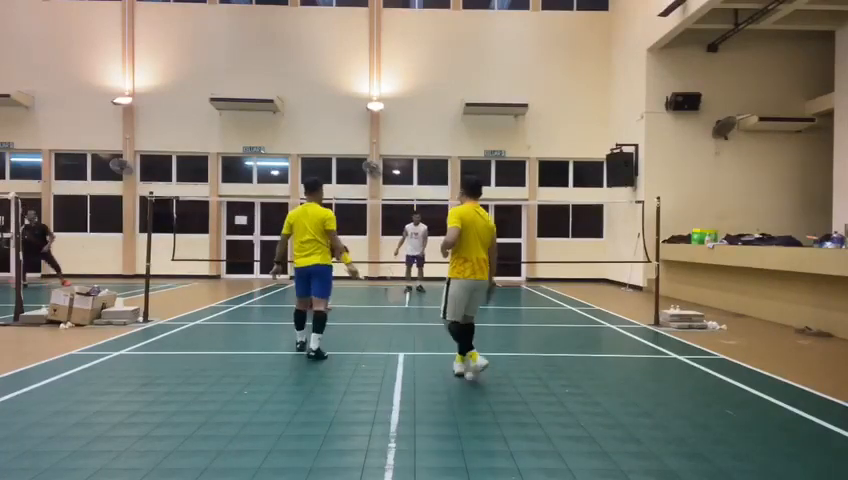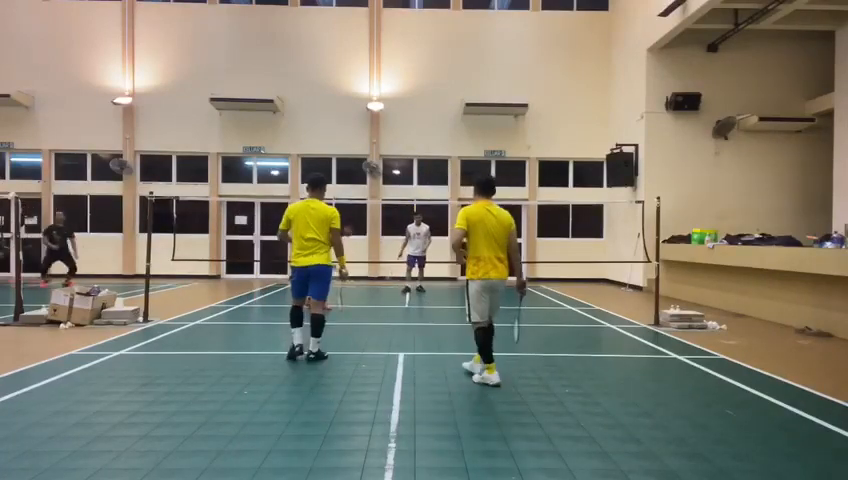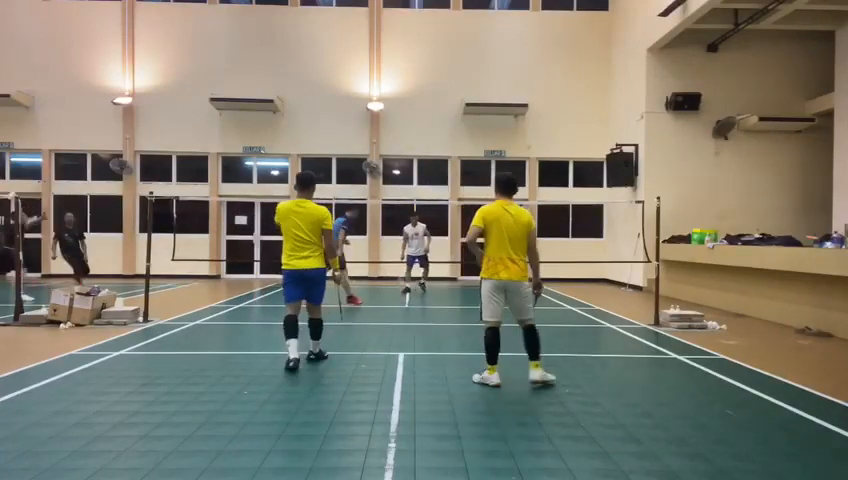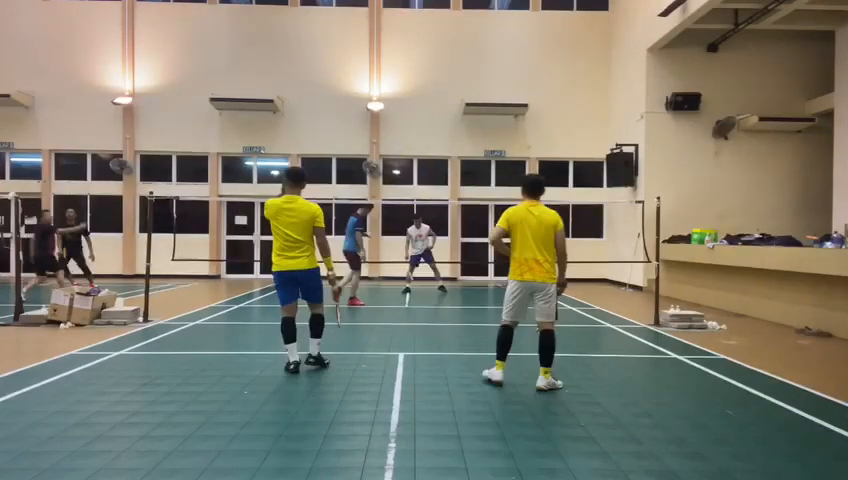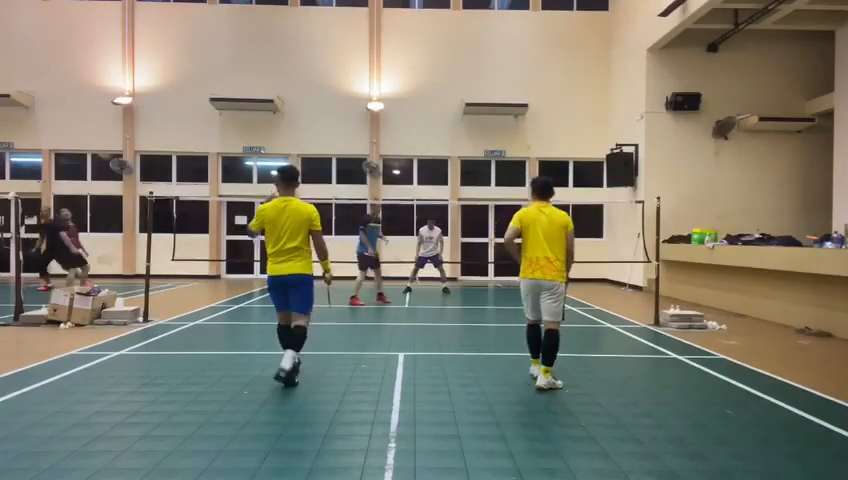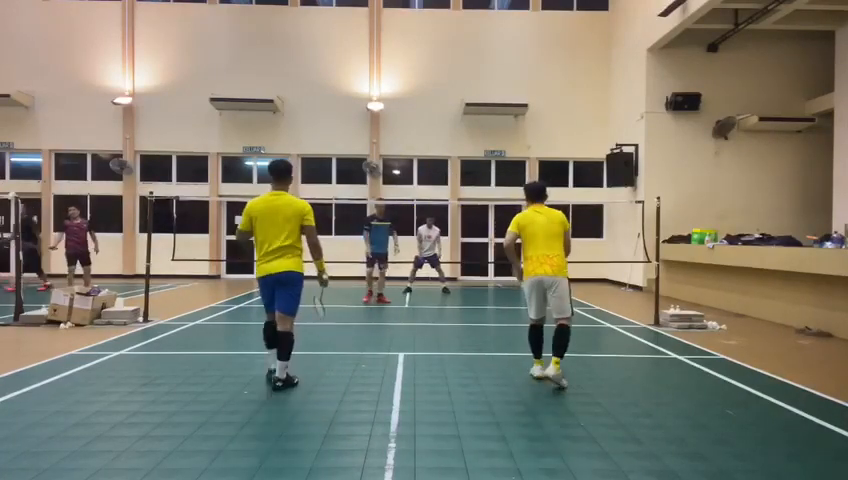
dt=0.3s
person 1, frame 1
left shoulder: (457, 212)
right shoulder: (488, 218)
left elbow: (450, 239)
right elbow: (492, 253)
left wrist: (444, 249)
right wrist: (491, 279)
left hip: (461, 276)
right hip: (481, 277)
left knee: (452, 321)
right knee: (467, 320)
left ankle: (474, 358)
right ankle: (461, 362)
person 1, frame 2
left shoulder: (467, 212)
right shoulder: (505, 216)
left elbow: (455, 242)
right elbow: (514, 250)
left wrist: (460, 255)
right wrist: (519, 277)
left hip: (478, 276)
right hip: (500, 276)
left knee: (480, 324)
right knee: (487, 321)
left ankle: (490, 372)
right ankle: (479, 362)
person 1, frame 3
left shoulder: (485, 212)
right shoulder: (526, 215)
left elbow: (470, 239)
right elbow: (532, 251)
left wrist: (479, 254)
right wrist: (537, 278)
left hip: (493, 277)
right hip: (519, 277)
left knee: (491, 325)
right knee: (527, 323)
left ankle: (491, 373)
right ankle: (537, 370)
person 1, frame 4
left shoulder: (511, 213)
right shoulder: (553, 216)
left elbow: (494, 239)
right elbow: (561, 251)
left wrist: (510, 253)
right wrist: (562, 276)
left hip: (519, 278)
right hip: (546, 279)
left knee: (508, 323)
right knee: (546, 327)
left ankle: (498, 370)
right ankle: (545, 377)
person 1, frame 5
left shoulder: (523, 214)
right shoulder: (563, 217)
left elbow: (507, 240)
right elbow: (570, 252)
left wrist: (520, 259)
right wrist: (565, 272)
left hip: (529, 276)
right hip: (554, 277)
left knee: (533, 321)
right knee: (552, 325)
left ankle: (536, 365)
right ankle: (545, 375)
person 1, frame 6
left shoulder: (520, 218)
right shoulder: (559, 216)
left elbow: (508, 244)
right elbow: (567, 248)
left wrist: (516, 267)
left hip: (532, 275)
right hip: (557, 274)
left knee: (536, 321)
right knee: (563, 320)
left ankle: (538, 366)
right ankle: (555, 365)
person 2, frame 1
left shoulder: (293, 214)
right shoulder: (326, 214)
left elbow: (283, 241)
right elbow: (335, 241)
left wrist: (278, 264)
right wrist: (348, 262)
left hip: (300, 265)
right hip: (320, 264)
left knee: (301, 305)
right knee: (320, 305)
left ankle: (300, 341)
right ankle: (314, 347)
person 2, frame 2
left shoulder: (292, 209)
right shoulder: (331, 212)
left elbow: (281, 236)
right elbow: (337, 241)
right wrist: (342, 265)
left hip: (299, 265)
right hip: (321, 264)
left knee: (297, 304)
right knee: (317, 307)
left ankle: (297, 344)
right ankle: (314, 350)
person 2, frame 3
left shoulder: (282, 209)
right shoulder: (322, 212)
right elbow: (329, 243)
right wrist: (336, 269)
left hip: (291, 269)
right hip: (315, 268)
left knee: (292, 311)
right knee: (315, 312)
left ankle: (293, 357)
right ankle: (315, 351)
person 2, frame 4
left shoulder: (271, 206)
right shoulder: (313, 209)
right elbow: (321, 241)
left wrist: (283, 194)
right wrist: (330, 269)
left hip: (282, 269)
right hip: (307, 268)
left knee: (288, 313)
right knee: (317, 309)
left ankle: (293, 360)
right ankle: (314, 354)
person 2, frame 5
left shoulder: (264, 210)
right shoulder: (309, 211)
left elbow: (252, 232)
right elbow: (319, 244)
right wrist: (326, 269)
left hip: (275, 273)
right hip: (301, 272)
left knee: (284, 320)
right knee: (300, 321)
left ankle: (290, 362)
right ankle: (286, 367)
person 2, frame 6
left shoulder: (253, 205)
right shoulder: (301, 206)
left elbow: (241, 237)
right elbow: (312, 241)
right wrist: (321, 270)
left hip: (265, 271)
right hip: (290, 270)
left knee: (271, 319)
right knee: (284, 323)
left ankle: (273, 367)
right ankle: (281, 376)
